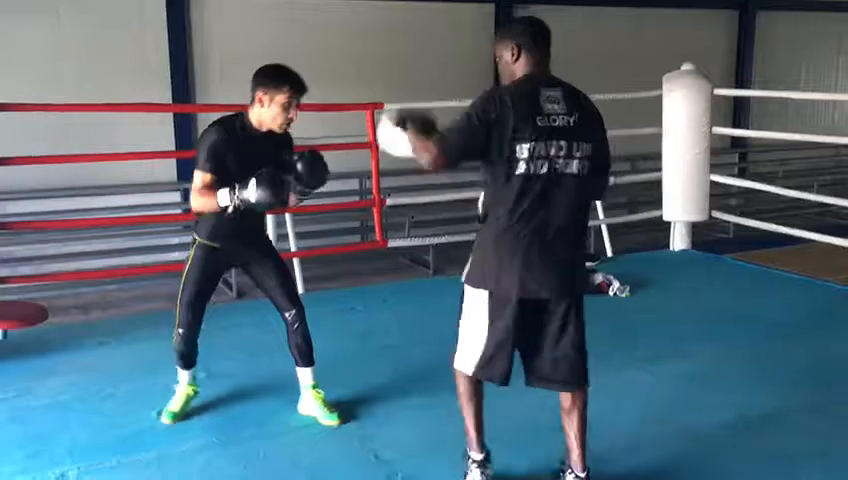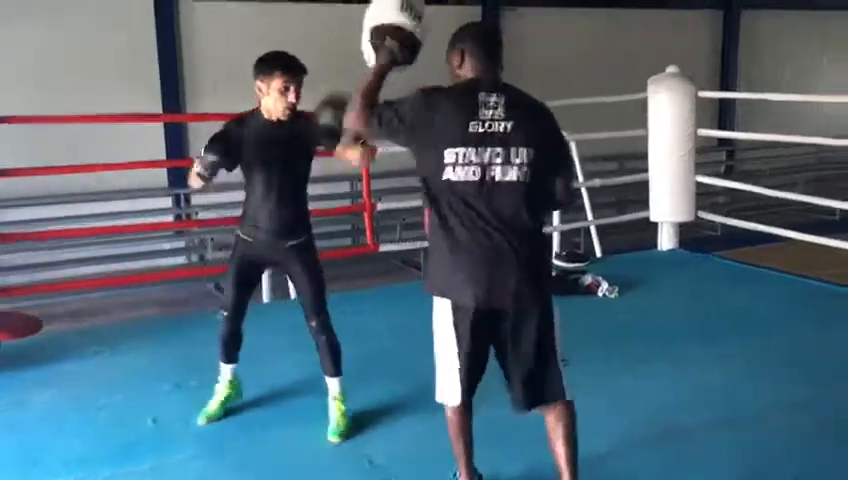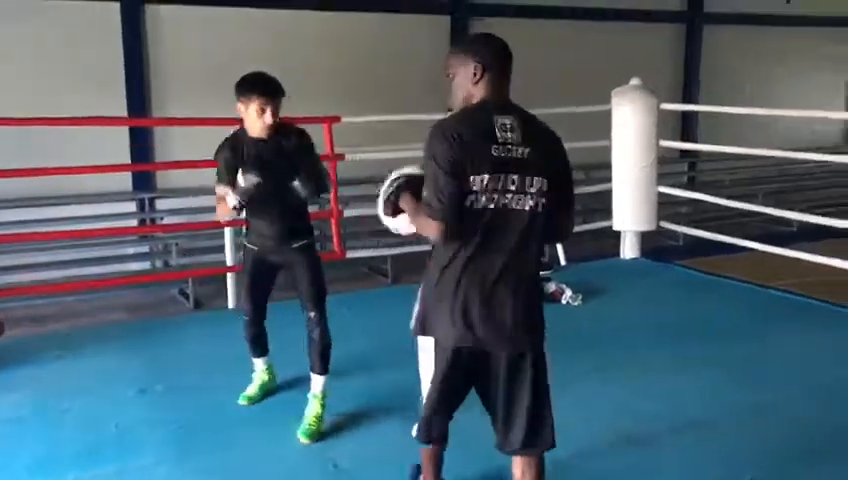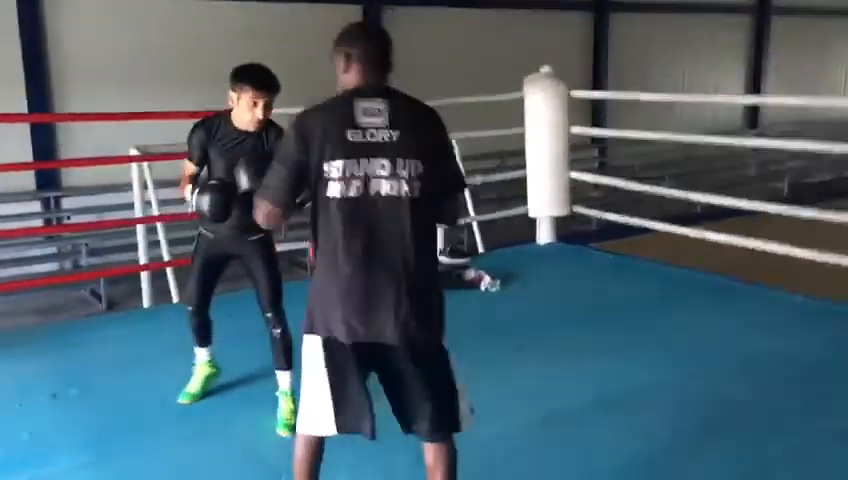
dt=0.5s
person 1, frame 1
left shoulder: (499, 103)
right shoulder: (584, 108)
left elbow: (435, 156)
right elbow: (597, 185)
left wrist: (410, 124)
left hip: (504, 262)
right hip: (564, 264)
left knee: (470, 363)
right knee: (569, 374)
person 1, frame 2
left shoulder: (431, 107)
right shoulder: (536, 114)
left elbow: (358, 122)
right elbow: (560, 195)
left wrist: (382, 65)
left hip: (459, 278)
right hip: (524, 276)
left knee: (455, 389)
right knee: (550, 390)
person 1, frame 3
left shoulder: (451, 133)
right shoulder: (545, 140)
left elbow: (437, 228)
right elbow: (561, 227)
left wrist: (409, 203)
left hip: (451, 304)
right hip: (517, 310)
left knee: (433, 408)
right knee: (524, 436)
person 1, frame 4
left shoulder: (312, 123)
right shoulder: (425, 121)
left elbow: (267, 215)
right elbow: (450, 211)
left hip: (335, 301)
right hip: (410, 301)
left knee: (313, 417)
right knee: (435, 423)
person 2, frame 1
left shoulder: (281, 142)
right shoulder: (220, 134)
left elbow: (285, 198)
right elbow: (198, 200)
left wrist: (301, 182)
right wrist: (240, 197)
left hip: (254, 240)
right hip: (212, 243)
left knee: (293, 313)
right knee: (187, 325)
left ankle: (310, 395)
right ankle: (185, 388)
person 2, frame 2
left shoulder: (307, 125)
right shoulder: (238, 129)
right elbow: (195, 182)
left wrist: (337, 136)
right wrist: (206, 165)
left hip: (295, 240)
right hip: (251, 236)
left knee: (318, 320)
right knee: (230, 316)
left ankle: (336, 401)
right ankle: (227, 385)
person 2, frame 3
left shoulder: (297, 138)
right shoulder: (230, 149)
left elbow: (322, 178)
right elbow: (222, 214)
left wrist: (314, 185)
right wrist: (237, 196)
left hip: (299, 241)
right hip: (259, 245)
left knee: (315, 316)
right knee: (251, 315)
left ankle: (316, 403)
right ankle: (263, 374)
person 2, frame 4
left shoulder: (275, 137)
right shoulder: (205, 131)
right elbow: (188, 176)
right wrist: (195, 192)
left hip: (255, 236)
right hip: (213, 233)
left knee: (273, 314)
right knee: (195, 304)
left ankle: (286, 396)
right ankle: (205, 367)
